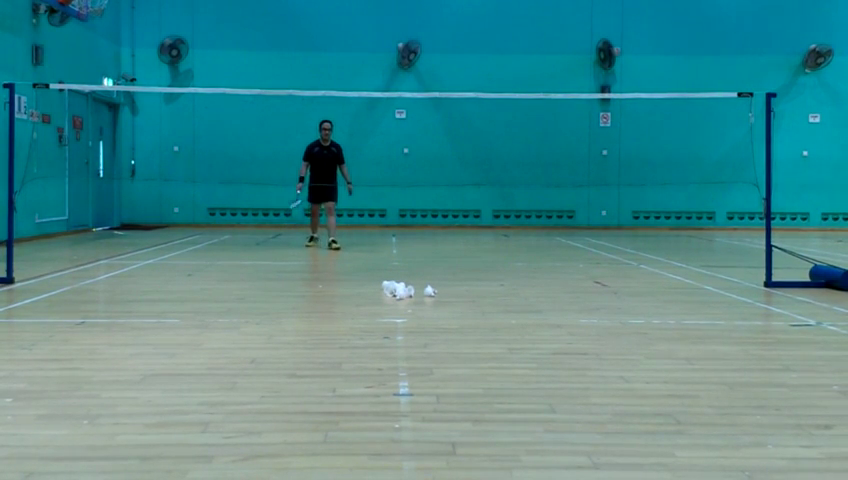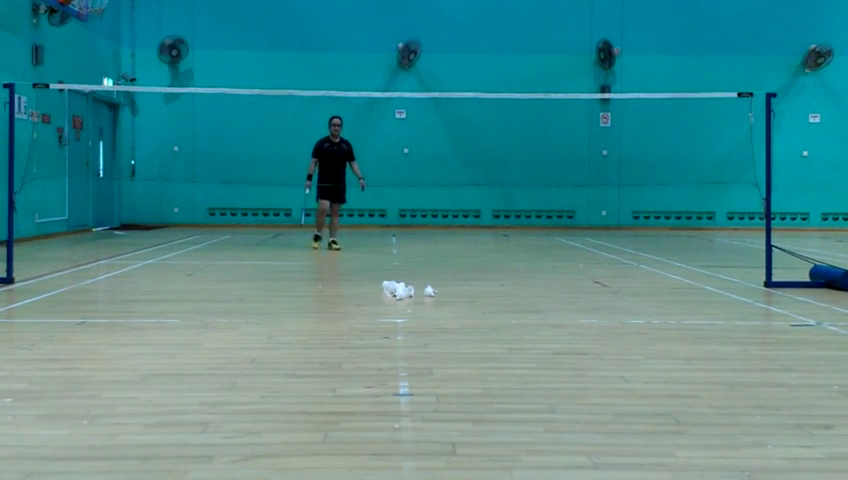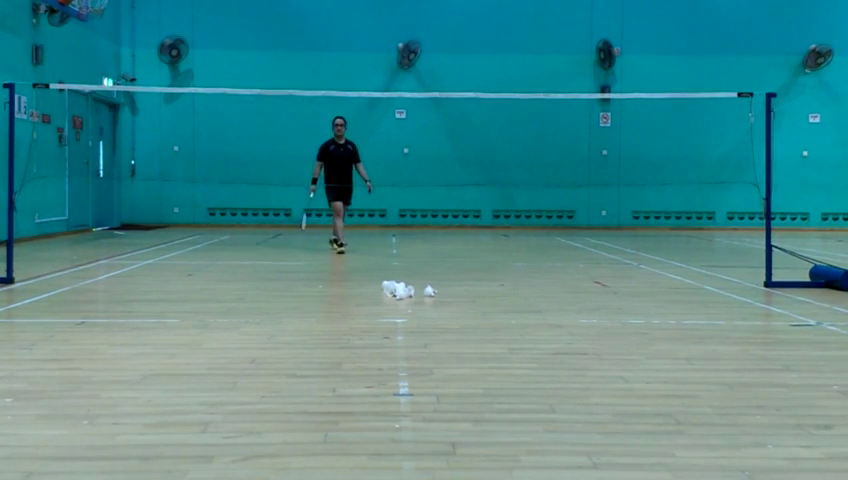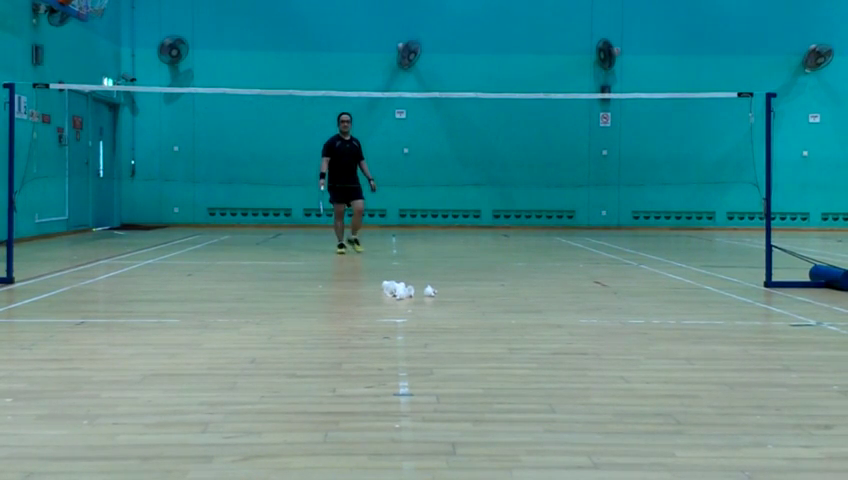
dt=0.3s
person 1, frame 1
left shoulder: (337, 148)
right shoulder: (312, 147)
left elbow: (342, 166)
right elbow: (305, 164)
left wrist: (348, 182)
right wrist: (301, 180)
left hip: (331, 185)
right hip: (315, 185)
left knee: (330, 211)
right knee: (314, 212)
left ankle: (332, 240)
right ankle: (314, 236)
person 1, frame 2
left shoulder: (346, 144)
right shoulder: (321, 143)
left elbow: (353, 163)
right elbow: (314, 161)
left wrist: (360, 178)
right wrist: (309, 178)
left hip: (340, 185)
right hip: (324, 184)
left knee: (335, 213)
right knee: (323, 209)
left ankle: (332, 240)
right ankle: (317, 234)
person 1, frame 3
left shoulder: (352, 146)
right shoulder: (326, 146)
left elbow: (358, 165)
right elbow: (319, 165)
left wrist: (367, 180)
right wrist: (314, 182)
left hip: (347, 186)
right hip: (332, 185)
left knee: (341, 215)
right knee: (338, 213)
left ankle: (334, 238)
right ankle: (340, 243)
person 1, frame 4
left shoulder: (356, 142)
right shoulder: (331, 142)
left elbow: (362, 162)
right elbow: (325, 161)
left wrist: (370, 179)
right wrist: (322, 177)
left hip: (354, 184)
right hip: (336, 185)
left knee: (359, 210)
right knee: (339, 215)
left ankle: (353, 238)
right ankle: (340, 243)
